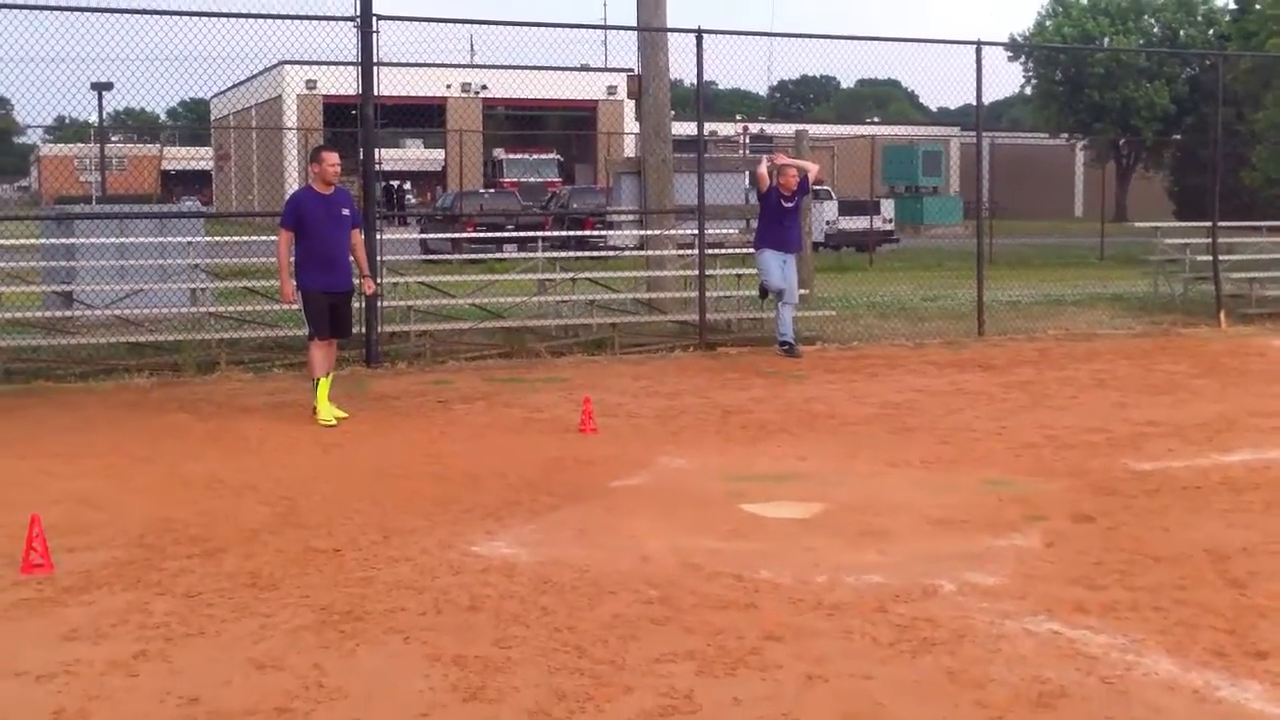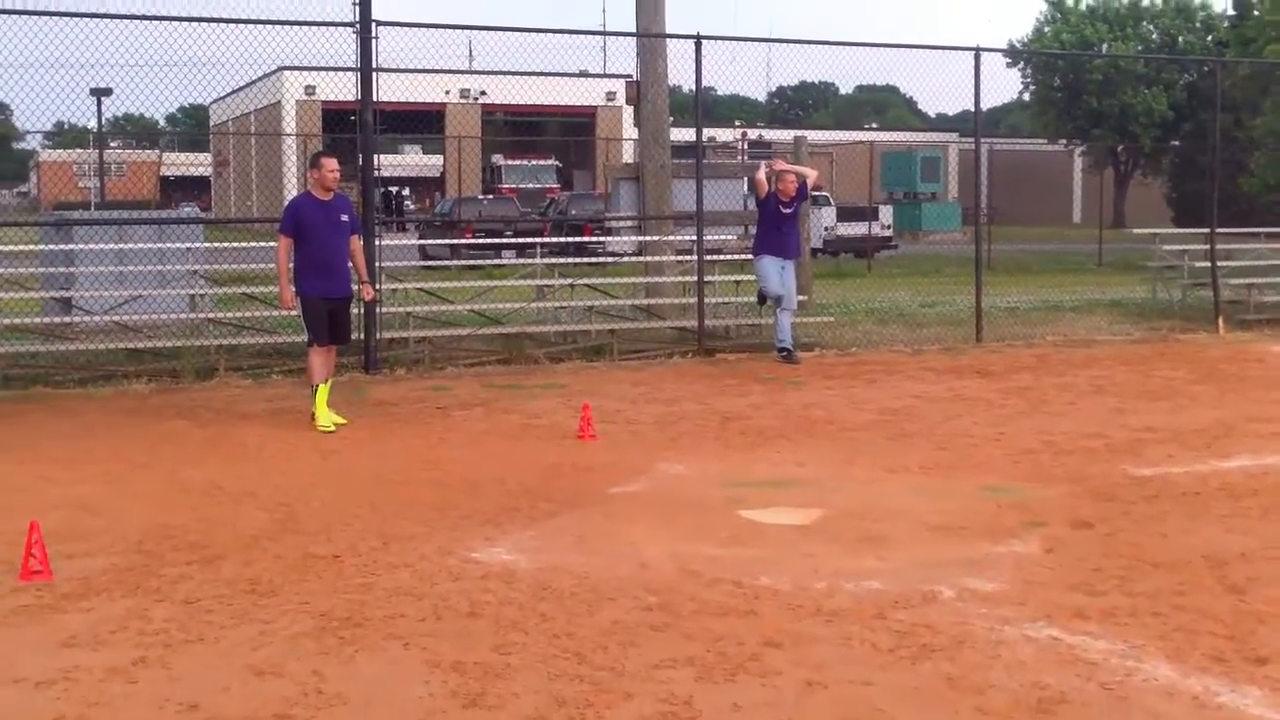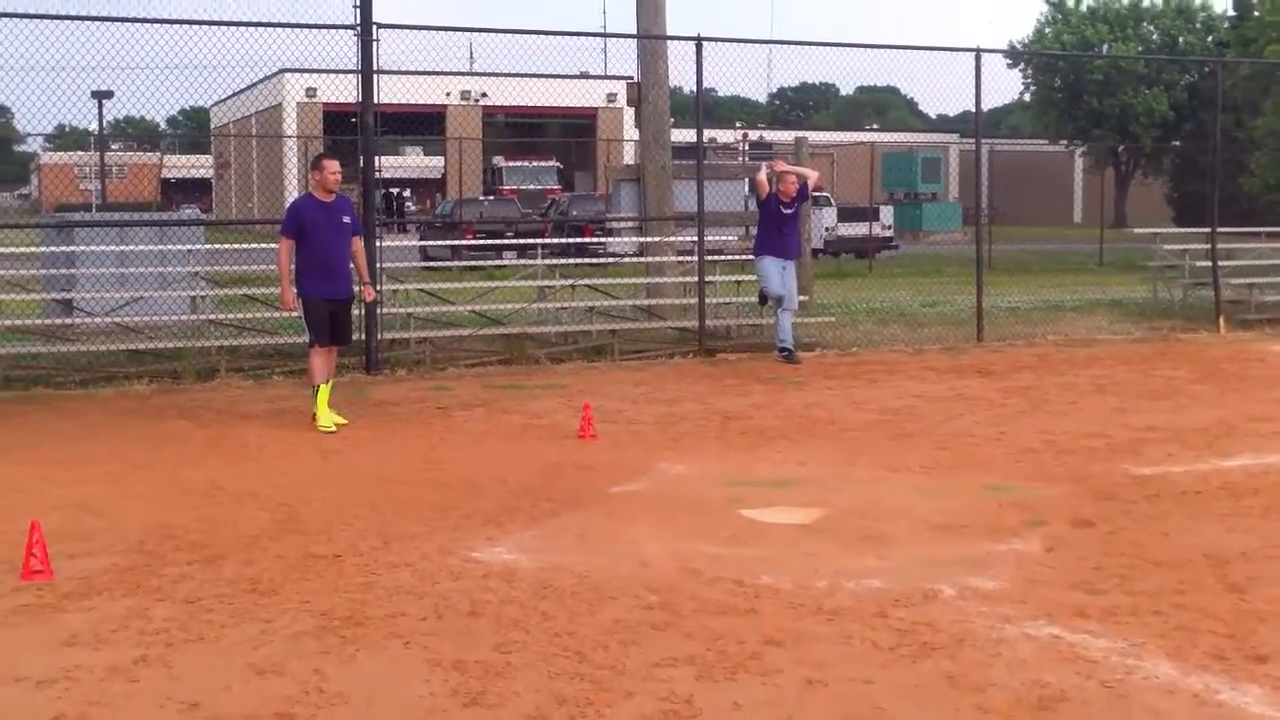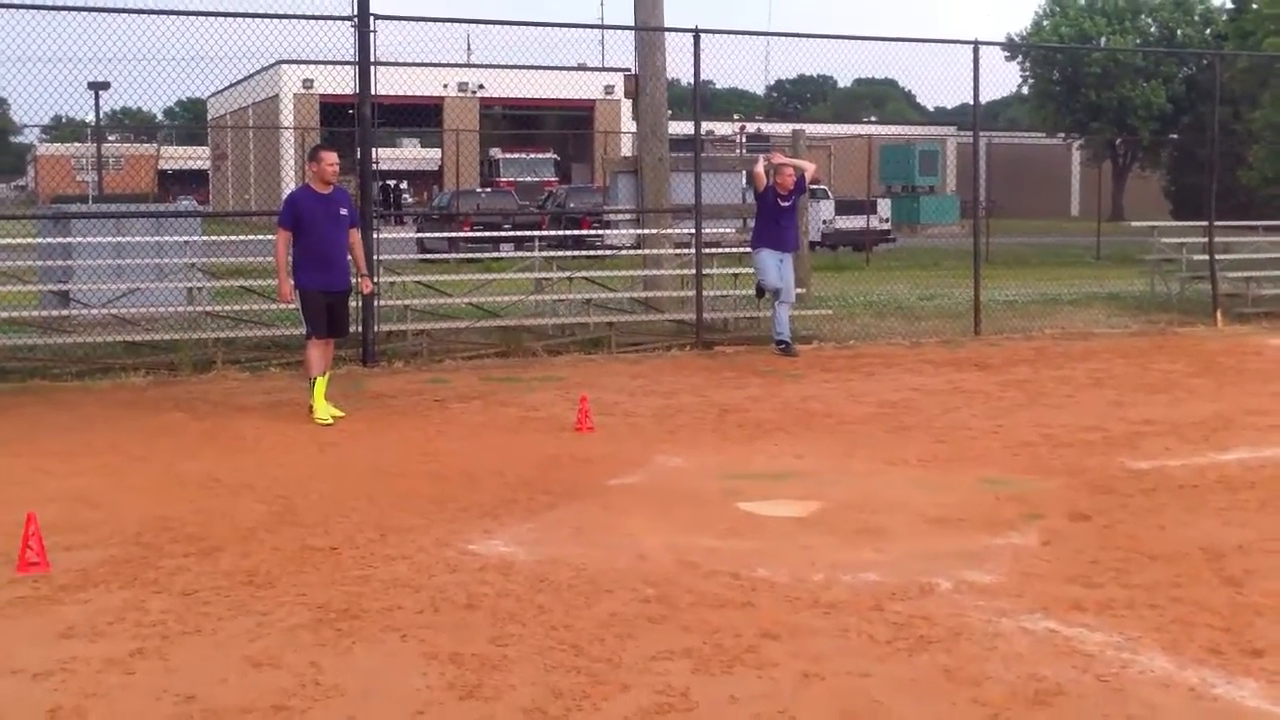
dt=0.1s
person 1, frame 1
left shoulder: (346, 198)
right shoulder: (299, 200)
left elbow: (355, 239)
right elbow: (284, 241)
left wrist: (366, 275)
right wrist: (285, 280)
left hip: (342, 284)
right hip: (313, 285)
left knee: (333, 340)
right knee: (319, 339)
left ankle: (325, 399)
right ankle: (320, 402)
person 1, frame 2
left shoulder: (345, 204)
right shoulder: (298, 206)
left elbow: (354, 245)
right elbow: (284, 247)
left wrist: (364, 280)
right wrist: (284, 286)
left hip: (341, 290)
right hip: (312, 291)
left knee: (332, 346)
right knee: (318, 346)
left ankle: (323, 405)
right ankle: (319, 408)
person 1, frame 3
left shoulder: (347, 206)
right shoulder: (300, 207)
left elbow: (356, 246)
right elbow: (285, 249)
left wrist: (366, 281)
right wrist: (286, 287)
left hip: (343, 292)
right hip: (313, 292)
left knee: (333, 347)
right knee: (319, 346)
left ankle: (325, 405)
right ankle: (320, 408)
person 1, frame 4
left shoulder: (344, 198)
right shoulder: (297, 199)
left elbow: (353, 238)
right elbow: (282, 240)
left wrist: (363, 273)
right wrist: (283, 279)
left hip: (340, 284)
right hip: (310, 285)
left knee: (330, 339)
right knee: (316, 338)
left ankle: (321, 397)
right ankle: (316, 401)
person 2, frame 1
left shoulder: (798, 192)
right shoulder: (770, 193)
left elbow: (814, 168)
right elbow: (761, 173)
left wrist: (788, 161)
right wrist: (765, 162)
left hip: (789, 253)
right hip: (767, 250)
left knee: (789, 299)
right knee: (777, 285)
left ankle: (785, 342)
right ankle: (766, 285)
person 2, frame 2
left shoulder: (796, 198)
right shoulder: (768, 199)
left elbow: (813, 174)
right elbow: (759, 179)
left wrist: (786, 167)
right wrist: (763, 167)
left hip: (788, 259)
right hip: (766, 256)
left knee: (787, 305)
right knee: (775, 291)
left ankle: (784, 348)
right ankle: (765, 291)
person 2, frame 3
left shoulder: (797, 198)
right shoulder: (769, 200)
left elbow: (814, 175)
right elbow: (760, 180)
left wrist: (787, 168)
right wrist: (764, 168)
left hip: (789, 259)
right hip: (767, 256)
left knee: (788, 305)
right knee: (776, 291)
left ankle: (785, 348)
right ankle: (766, 292)
person 2, frame 4
left shoulder: (795, 191)
right shoulder: (766, 193)
left elbow: (811, 168)
right elbow: (757, 172)
left wrist: (785, 160)
right wrist: (762, 160)
left hip: (786, 252)
right hip: (764, 249)
left knee: (786, 297)
right knee: (773, 284)
left ankle: (782, 340)
right ankle: (763, 284)
